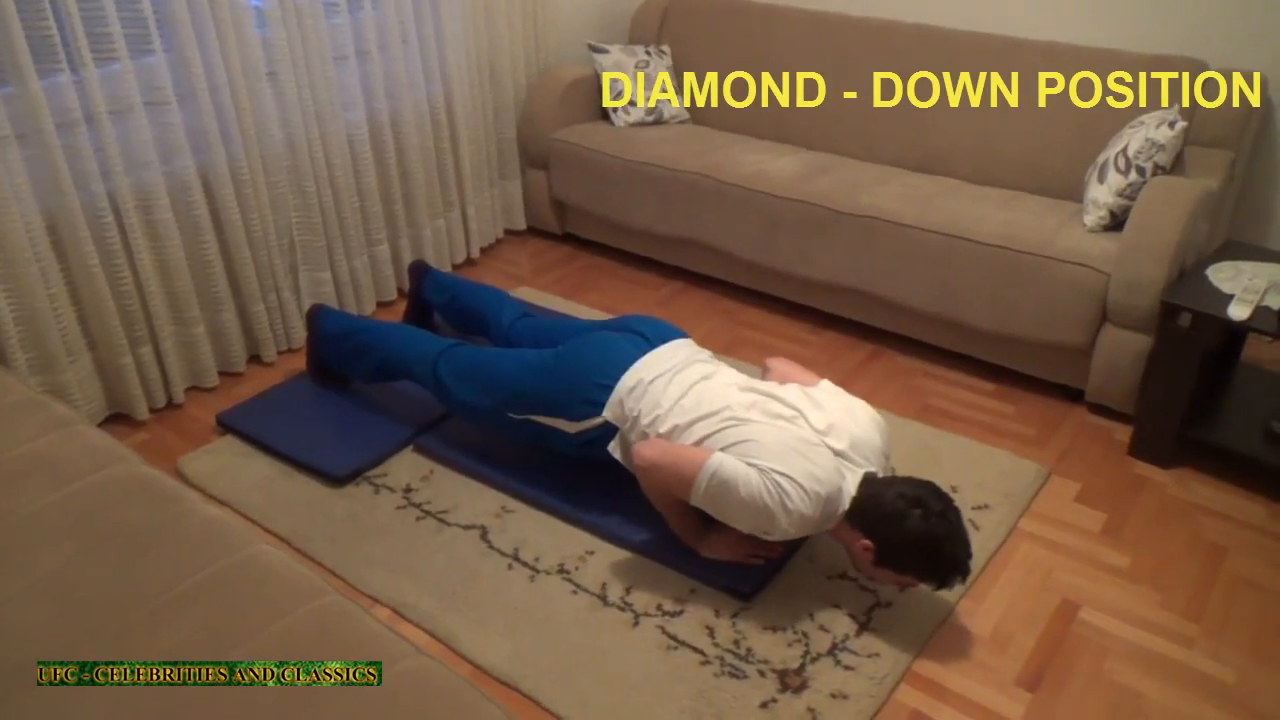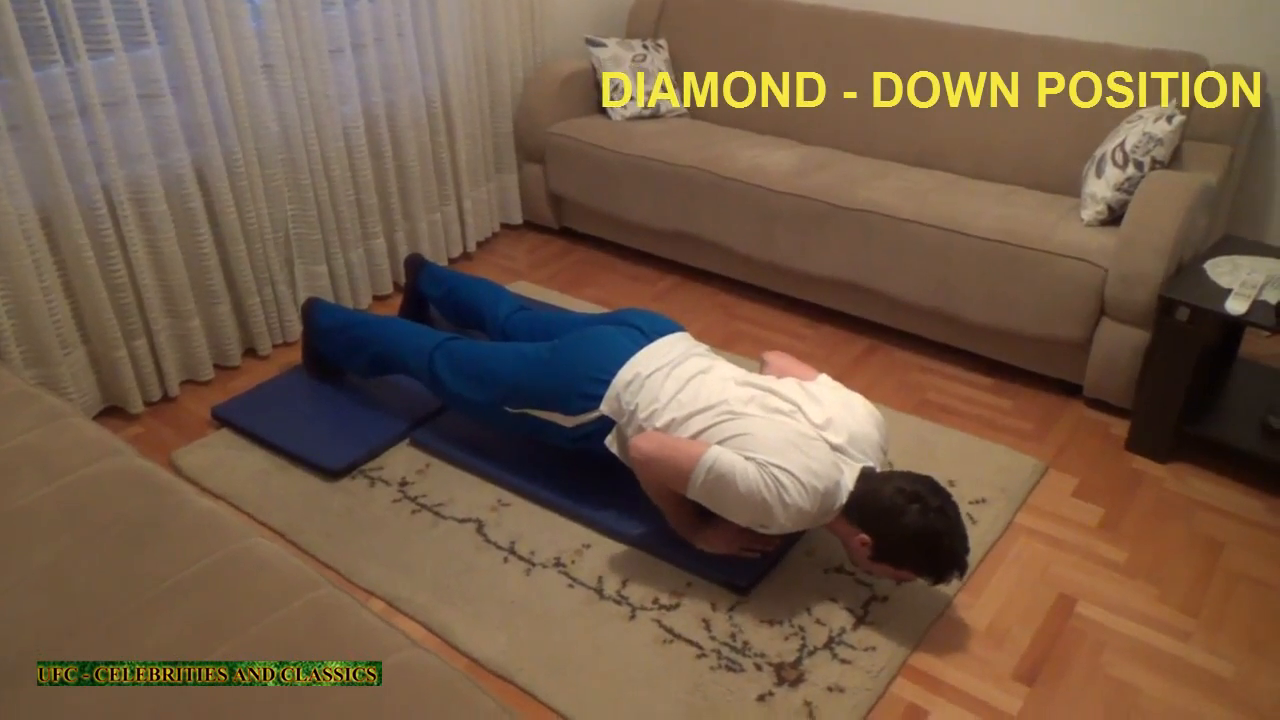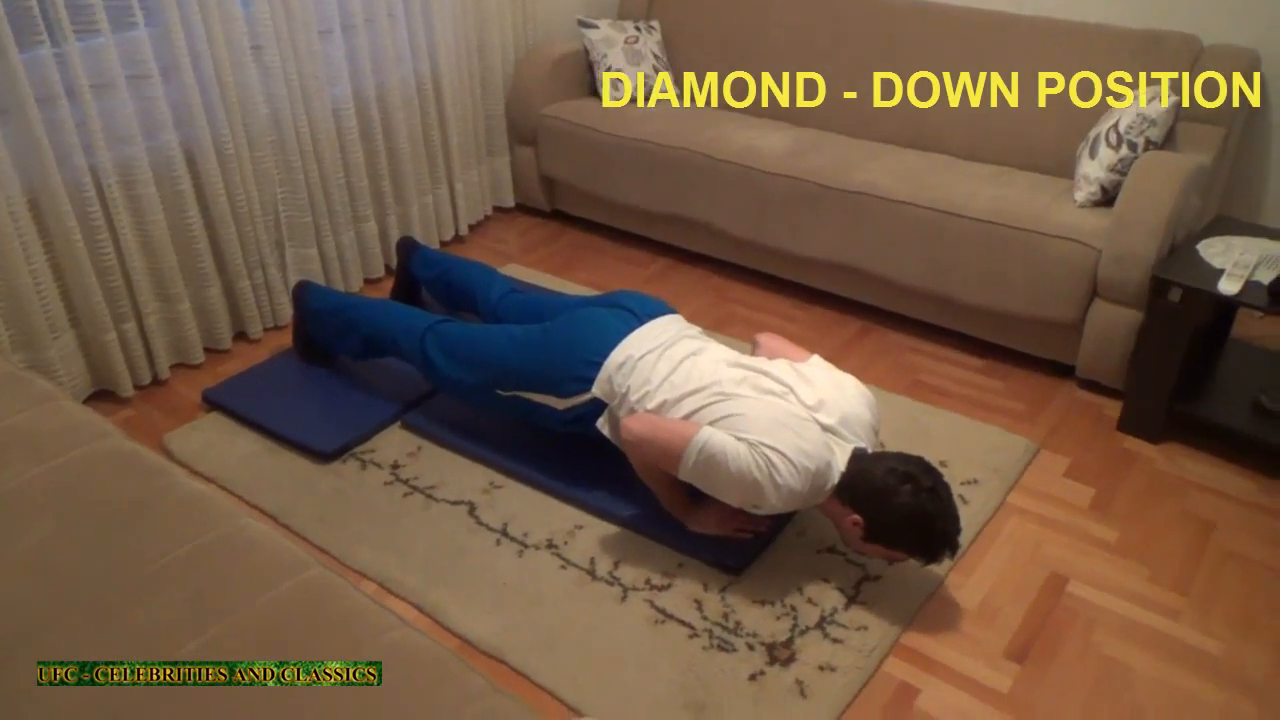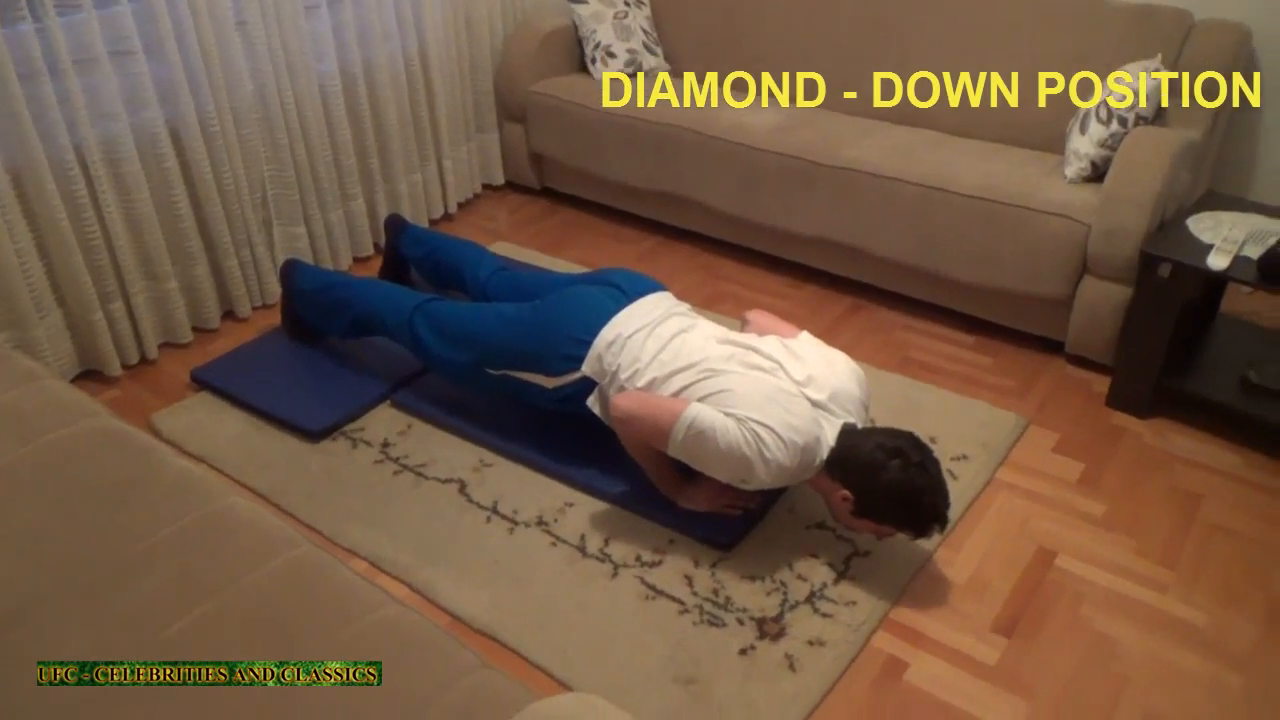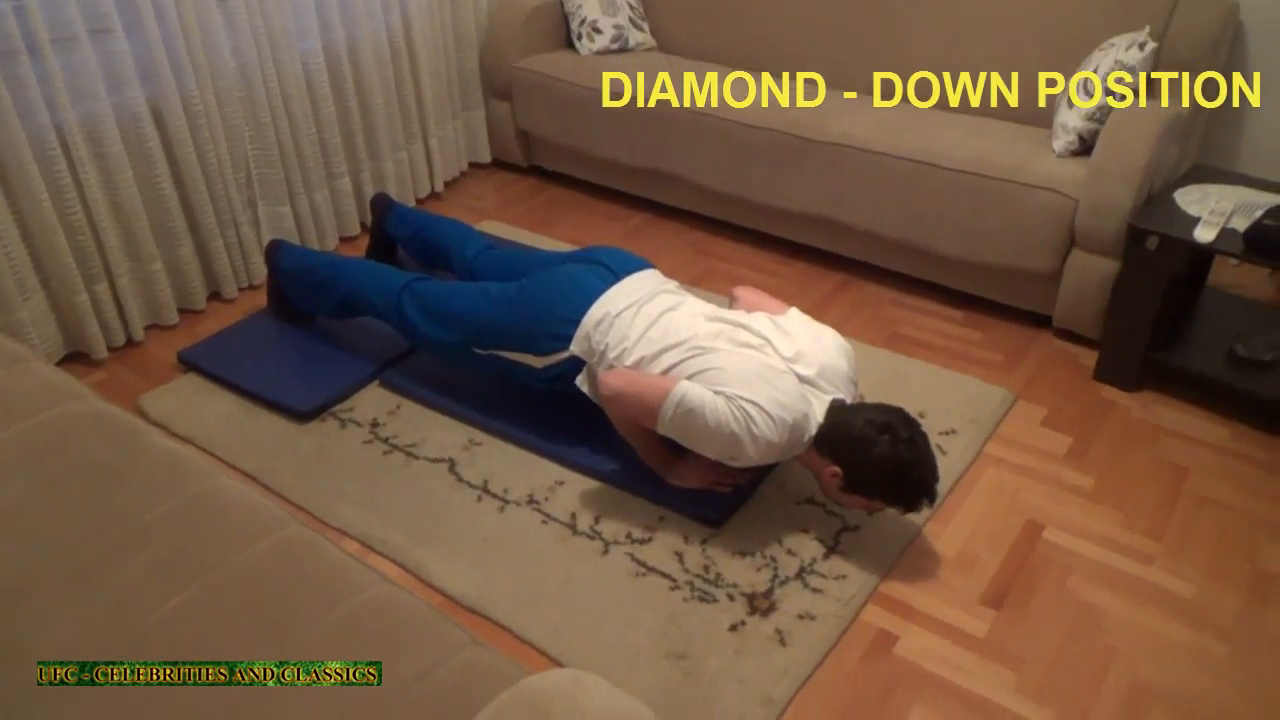
dt=0.3s
person 1, frame 1
left shoulder: (868, 432)
right shoulder: (785, 503)
left elbow: (779, 365)
right elbow: (650, 458)
right wrist: (702, 540)
left hip: (658, 350)
right hip: (603, 396)
left knee: (521, 330)
right knee: (456, 373)
left ankle: (431, 285)
right ankle: (335, 332)
person 1, frame 2
left shoulder: (866, 425)
right shoulder: (785, 497)
left elbow: (776, 358)
right elbow: (647, 451)
right wrist: (699, 533)
left hip: (654, 343)
right hip: (601, 390)
left knee: (516, 323)
right knee: (453, 369)
left ankle: (428, 280)
right ankle: (329, 326)
person 1, frame 3
left shoulder: (859, 407)
right shoulder: (776, 477)
left elbow: (769, 338)
right elbow: (637, 431)
right wrist: (691, 514)
left hip: (648, 326)
right hip: (593, 372)
left knee: (509, 305)
right knee: (443, 349)
left ankle: (420, 261)
right ankle: (321, 308)
person 1, frame 4
left shoulder: (848, 382)
right shoulder: (766, 452)
left elbow: (757, 316)
right elbow: (628, 410)
right wrist: (681, 491)
left hip: (637, 303)
right hip: (583, 350)
left knee: (495, 282)
right knee: (435, 330)
left ankle: (407, 240)
right ankle: (309, 286)
person 1, frame 5
left shoulder: (836, 358)
right shoulder: (754, 430)
left elbow: (745, 293)
right elbow: (616, 387)
right wrist: (670, 468)
left hip: (625, 281)
right hip: (572, 327)
left knee: (484, 263)
right knee: (421, 308)
left ankle: (395, 218)
right ankle: (295, 267)
